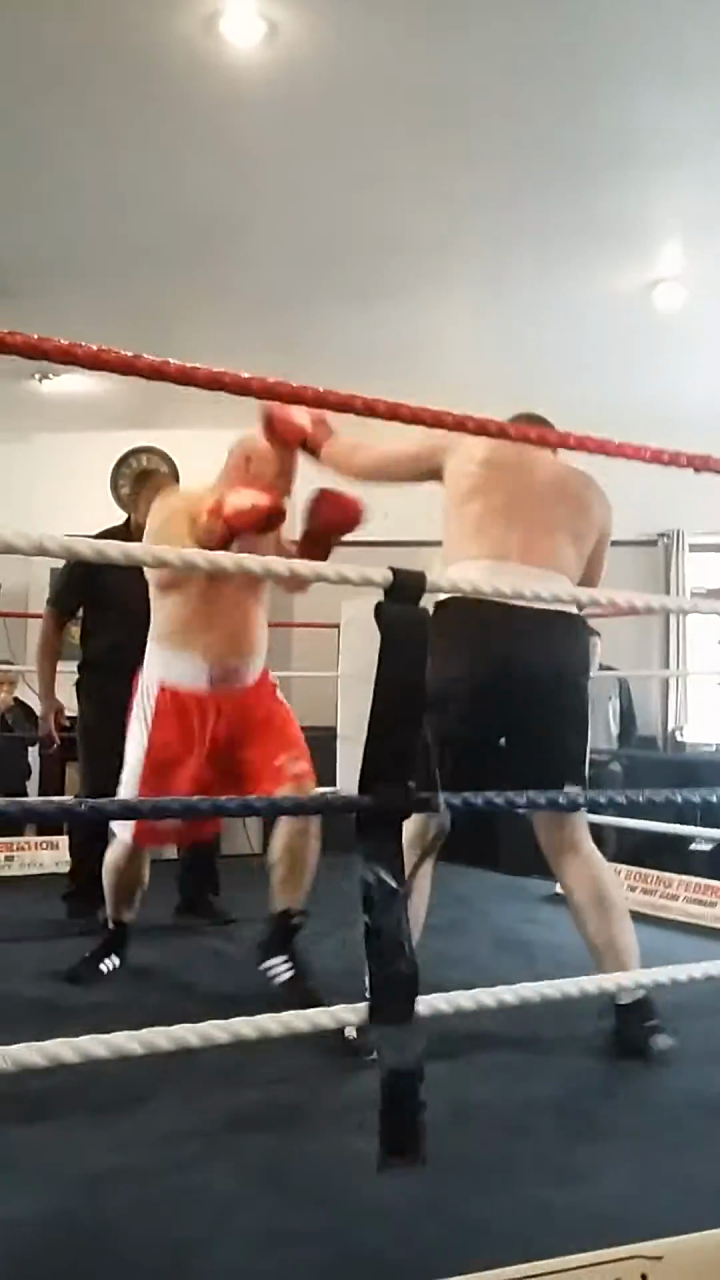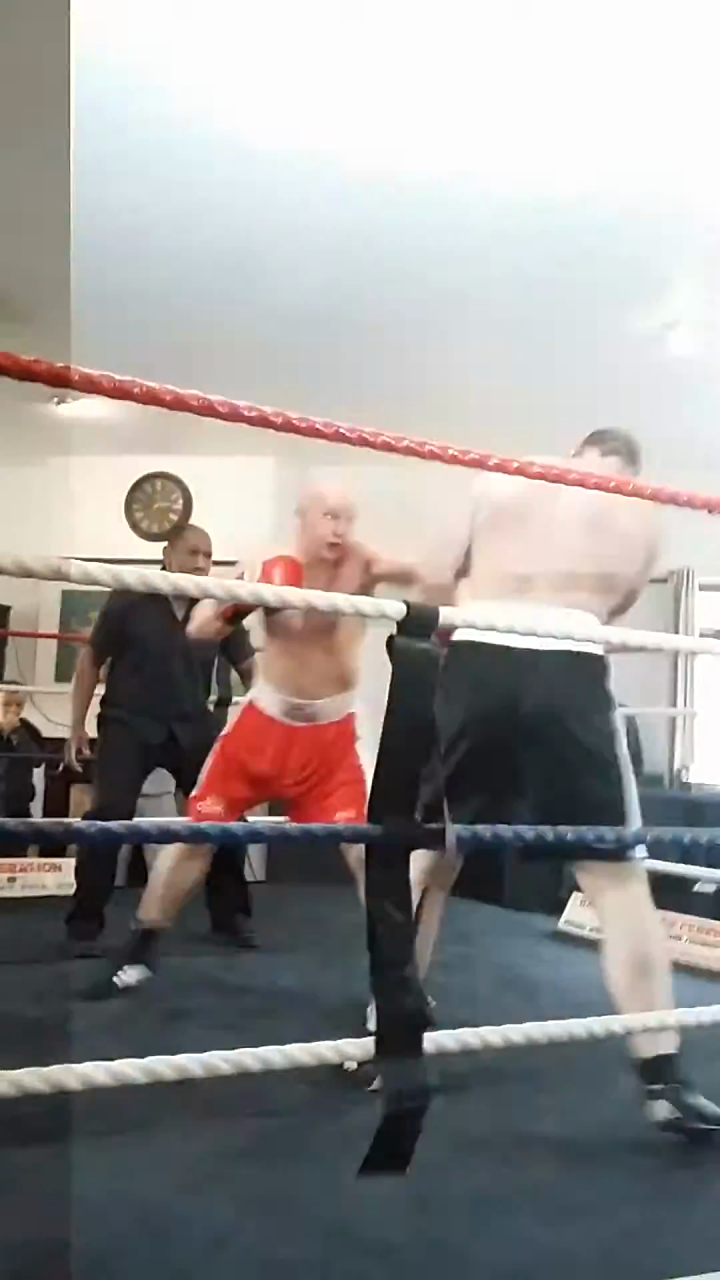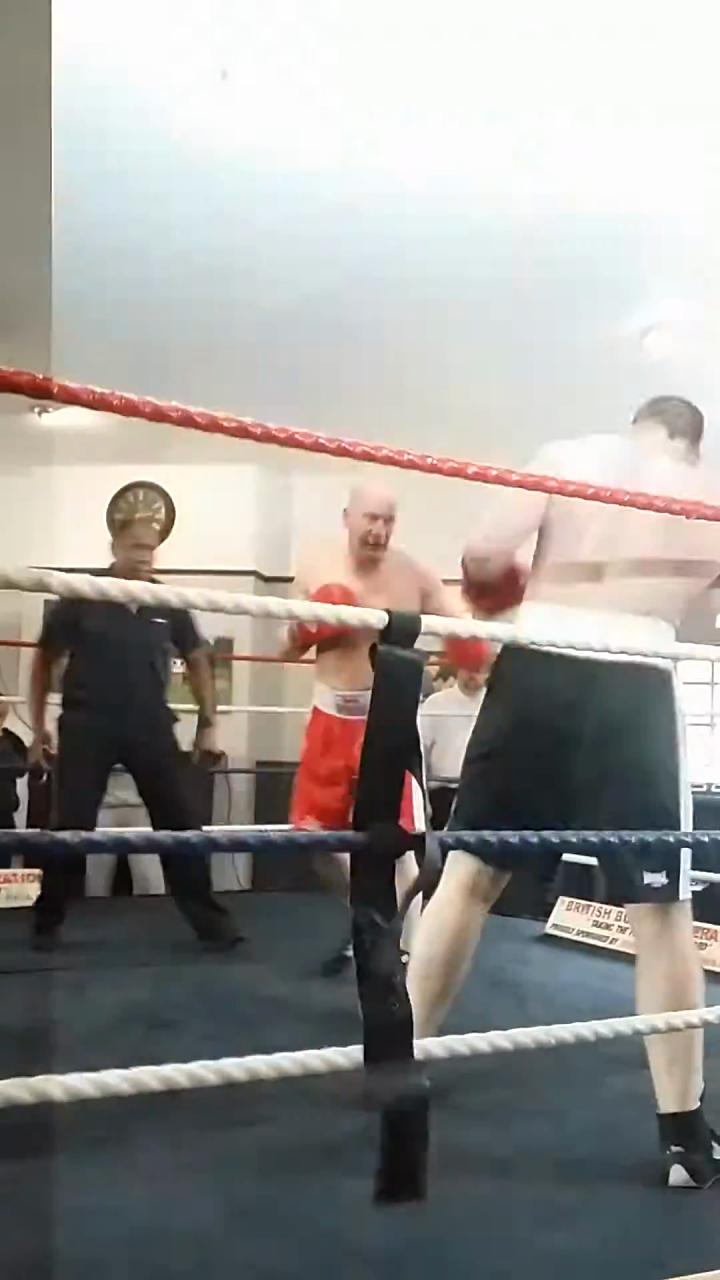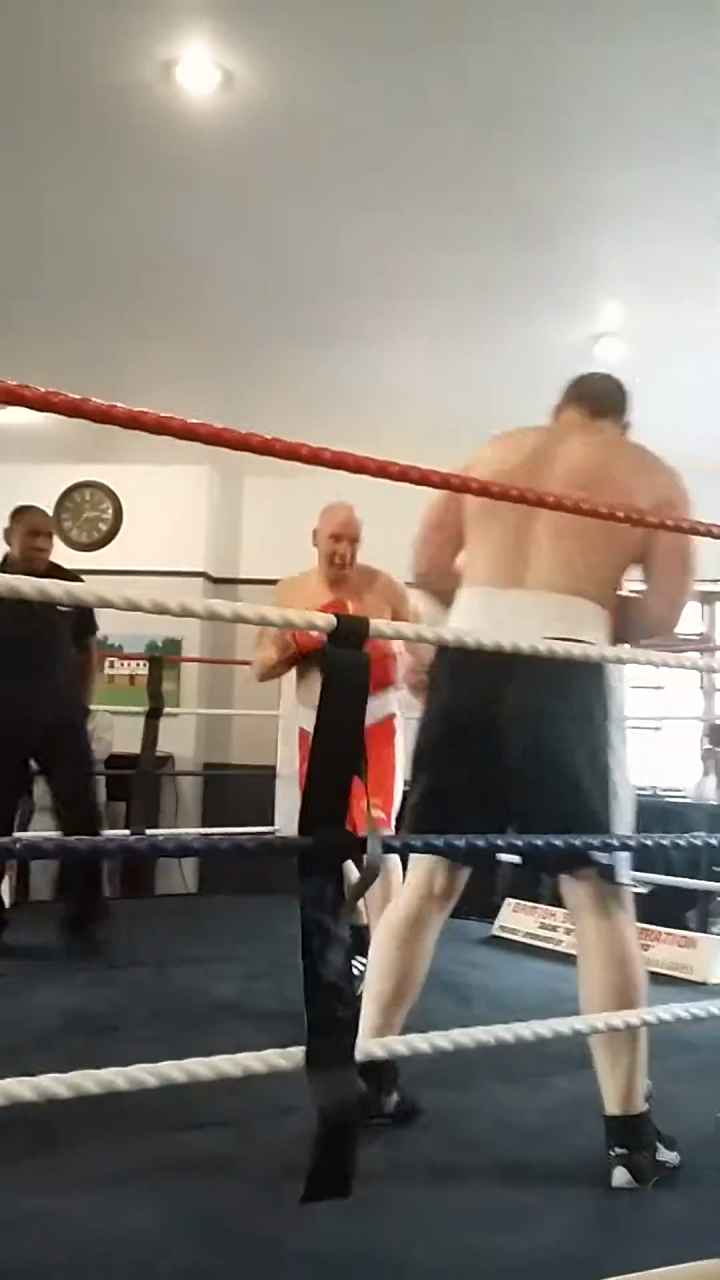
dt=0.3s
person 1, frame 1
left shoulder: (469, 448)
right shoulder: (590, 492)
left elbow: (357, 459)
left wrist: (309, 433)
left hip: (467, 627)
right hip: (557, 635)
left knee: (415, 829)
right knee: (567, 833)
right ankle: (636, 1009)
person 1, frame 2
left shoulder: (506, 480)
right shoulder: (643, 516)
left elbow: (444, 576)
left hip: (478, 664)
right hip: (568, 673)
right knee: (616, 877)
right ankle: (663, 1076)
person 1, frame 3
left shoulder: (575, 457)
left elbow: (484, 561)
left wrist: (500, 595)
left hip: (534, 672)
right hip: (632, 689)
left knee: (470, 875)
person 1, frame 4
left shoulder: (498, 451)
right shoulder: (653, 475)
left elbow: (428, 567)
right elbow: (663, 611)
left hip: (467, 659)
right hip: (563, 669)
left knee: (430, 875)
right knee: (599, 901)
left ankle: (369, 1071)
right ankle: (628, 1133)
person 2, frame 1
left shoulder: (262, 521)
right shoulder: (174, 507)
left elbow: (296, 572)
right elbow: (163, 576)
left wrist: (323, 531)
right wrist: (219, 526)
left hip: (248, 688)
right hip: (177, 689)
left knee: (301, 803)
right knee: (137, 832)
left ankle: (279, 942)
right ankle: (114, 938)
person 2, frame 2
left shoulder: (362, 563)
right shoulder: (261, 568)
left elbow: (412, 572)
right elbow: (198, 628)
right wrist: (240, 602)
left hip: (332, 727)
right hip: (267, 719)
left knee: (364, 850)
right knee: (196, 830)
right ankle: (139, 950)
person 2, frame 3
left shoulder: (414, 576)
right shoulder: (316, 571)
right elbow: (289, 647)
left wrist: (473, 647)
right wrist: (311, 632)
right hip: (331, 716)
right knee: (315, 834)
person 2, frame 4
left shoulder: (385, 587)
right shoulder: (290, 593)
right elbow: (262, 668)
left wrist: (399, 659)
right wrist: (300, 646)
left hip: (374, 726)
right hip: (317, 730)
left knee: (378, 835)
right ankle: (363, 928)
person 3, frame 1
right shoulder: (97, 555)
right elbow: (54, 621)
right wrist: (47, 696)
right hip: (107, 690)
right knee: (99, 792)
left ankle: (198, 895)
right ankle: (85, 897)
person 3, frame 2
right shoulder: (129, 601)
left elbow: (250, 669)
right elbow: (91, 659)
right wrist: (78, 726)
left hip: (190, 729)
right hip: (129, 724)
right knee: (107, 817)
left ankle: (230, 917)
right ankle: (84, 924)
person 3, frame 3
left shoulder: (168, 604)
right shoulder: (80, 601)
left elbow: (197, 661)
right elbow: (45, 658)
left wrist: (207, 722)
right wrist: (38, 725)
left hip: (148, 726)
right hip: (88, 724)
left knee: (179, 819)
right knee: (71, 822)
left ankle: (206, 917)
right ankle: (47, 921)
person 3, frame 4
left shoulder: (70, 588)
left elbow: (86, 647)
left wrist: (81, 706)
left hip: (60, 721)
left knee: (82, 816)
left ankle: (83, 915)
